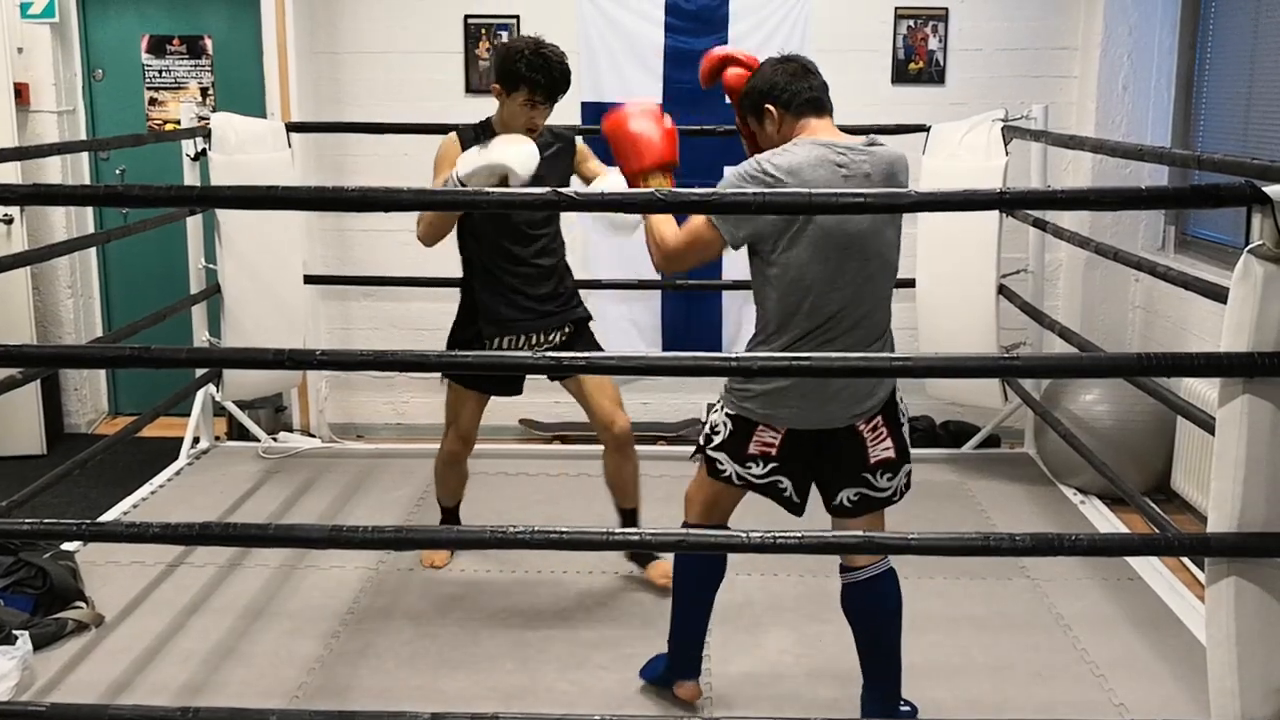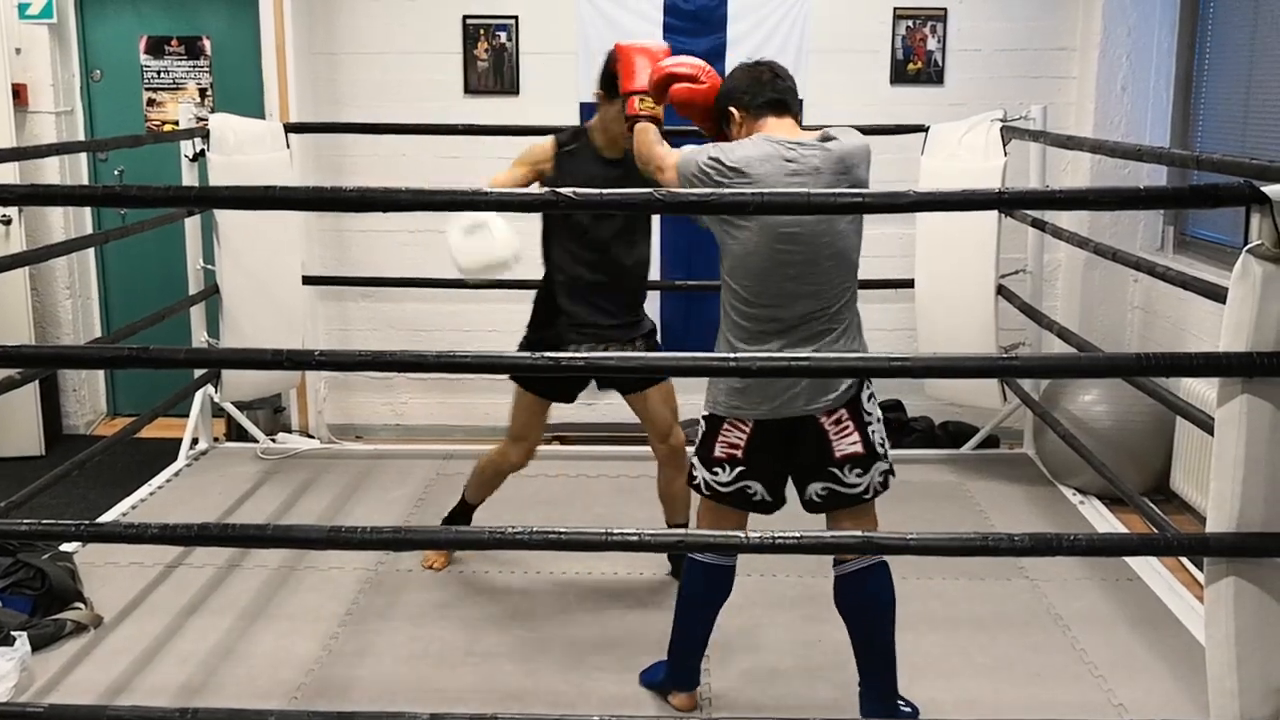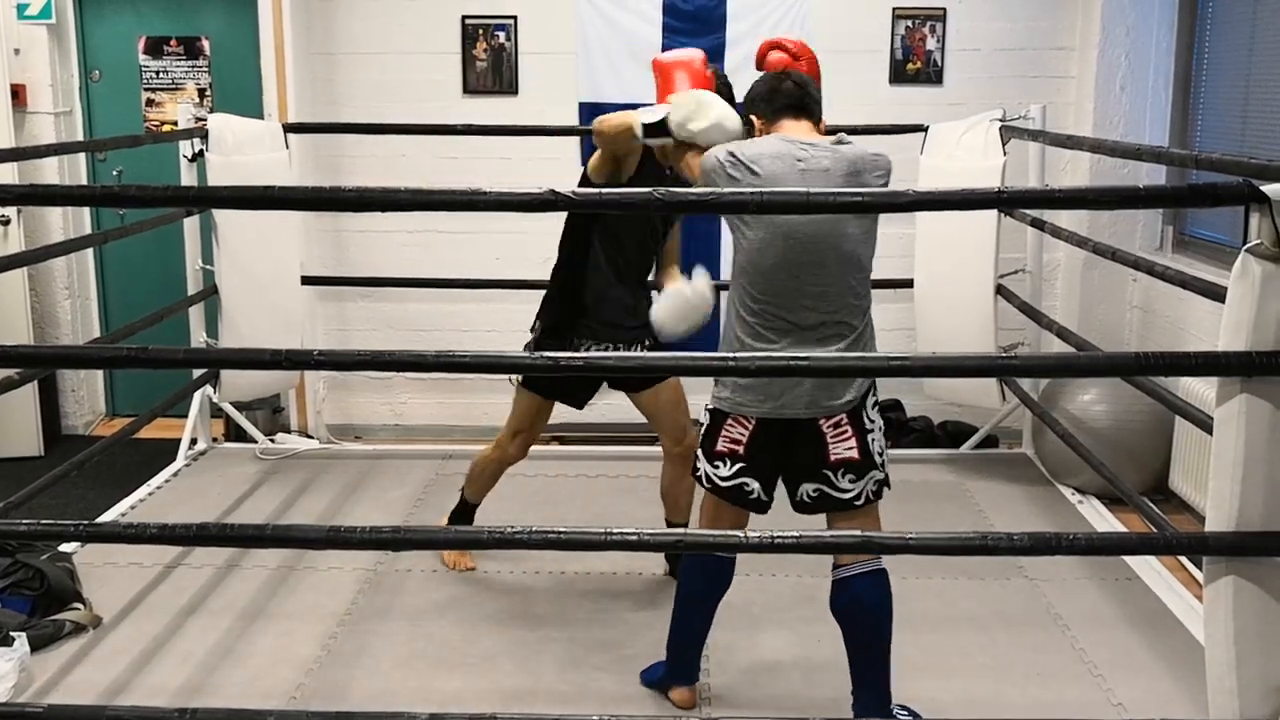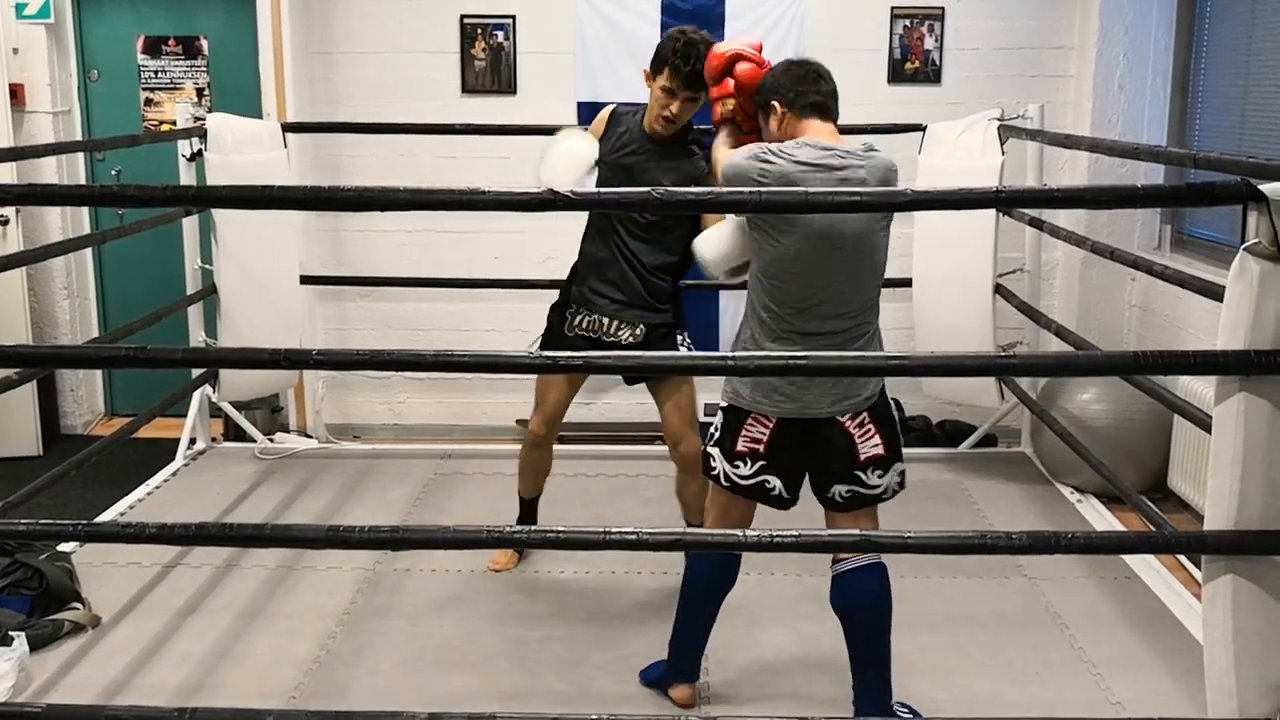
dt=0.3s
person 1, frame 1
left shoulder: (763, 177)
right shoulder: (890, 164)
left elbow: (671, 255)
left wrist: (647, 181)
right wrist: (754, 94)
left hip: (770, 399)
right hip: (862, 397)
left knee: (703, 511)
right knee: (865, 551)
person 1, frame 2
left shoulder: (721, 166)
right shoulder: (851, 153)
left elbow: (654, 162)
left wrist: (641, 103)
right wrist: (713, 100)
left hip: (747, 397)
right hip: (834, 391)
left knee: (713, 537)
right knee: (856, 543)
person 1, frame 3
left shoulder: (737, 163)
right shoulder: (870, 164)
left elbow: (690, 160)
right wrist: (808, 88)
left hip: (750, 394)
right hip: (839, 393)
left knee: (716, 529)
right knee: (857, 547)
person 1, frame 4
left shoulder: (759, 166)
right shoulder: (881, 170)
left elbow: (725, 157)
left wrist: (731, 115)
right wrist: (764, 89)
left hip: (765, 393)
right hip: (852, 392)
left knee: (720, 528)
right knee: (857, 544)
person 2, frame 1
left shoulder: (564, 146)
right shoulder: (460, 147)
left elbow: (620, 180)
right elbow: (427, 234)
left wrist: (628, 187)
right wrist: (465, 180)
left hip: (557, 316)
right hip: (487, 320)
left knee: (617, 429)
right knee: (455, 444)
right ankle: (449, 525)
person 2, frame 2
right shoulder: (554, 153)
left hip: (627, 327)
right hip: (561, 328)
left knee: (673, 445)
right knee: (516, 452)
left ankle: (682, 556)
right ankle: (455, 523)
person 2, frame 3
left shoulder: (678, 179)
right shoulder: (622, 149)
right elbow: (605, 128)
left wrist: (674, 287)
right wrist: (662, 127)
left hip: (633, 329)
right hip: (568, 326)
left knee: (683, 442)
right knee: (511, 448)
left ankle: (679, 555)
right ankle: (458, 522)
person 2, frame 4
left shoulder: (705, 163)
right shoulder: (613, 120)
right elbow: (570, 166)
right wrist: (564, 166)
left hip: (653, 317)
right hip: (584, 303)
left knee: (687, 448)
right knee: (540, 429)
right ankle: (524, 528)
